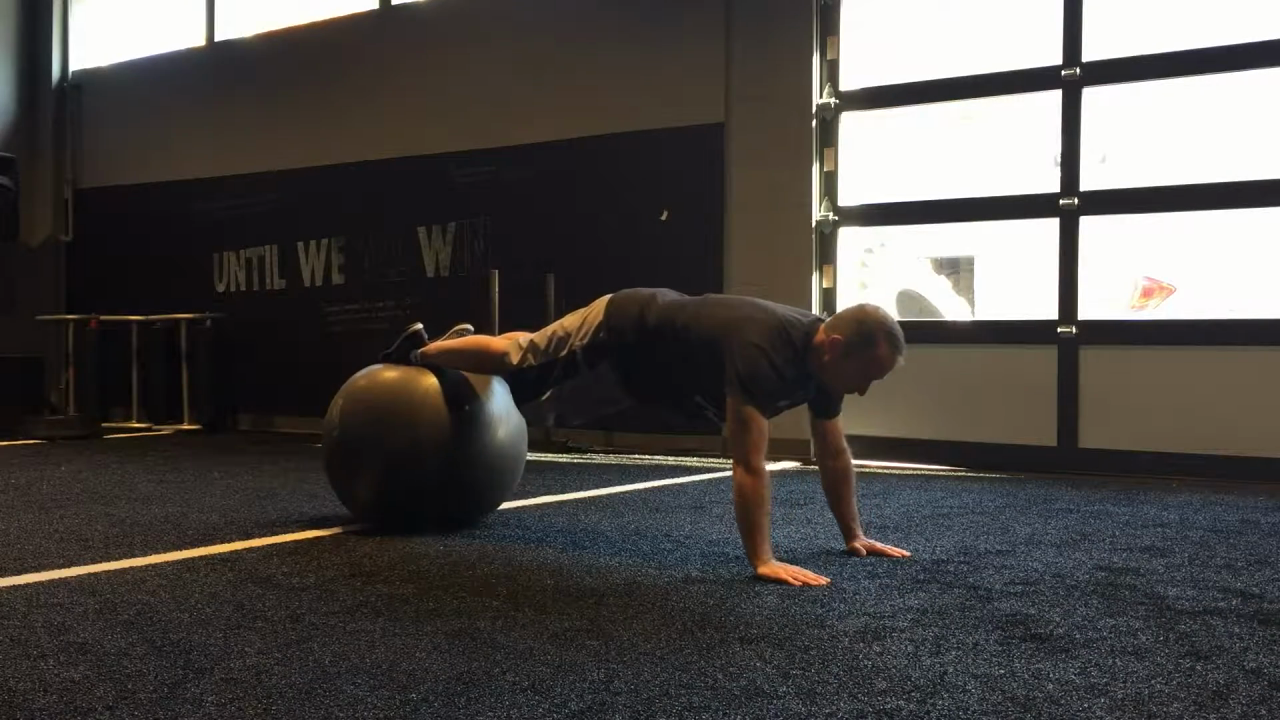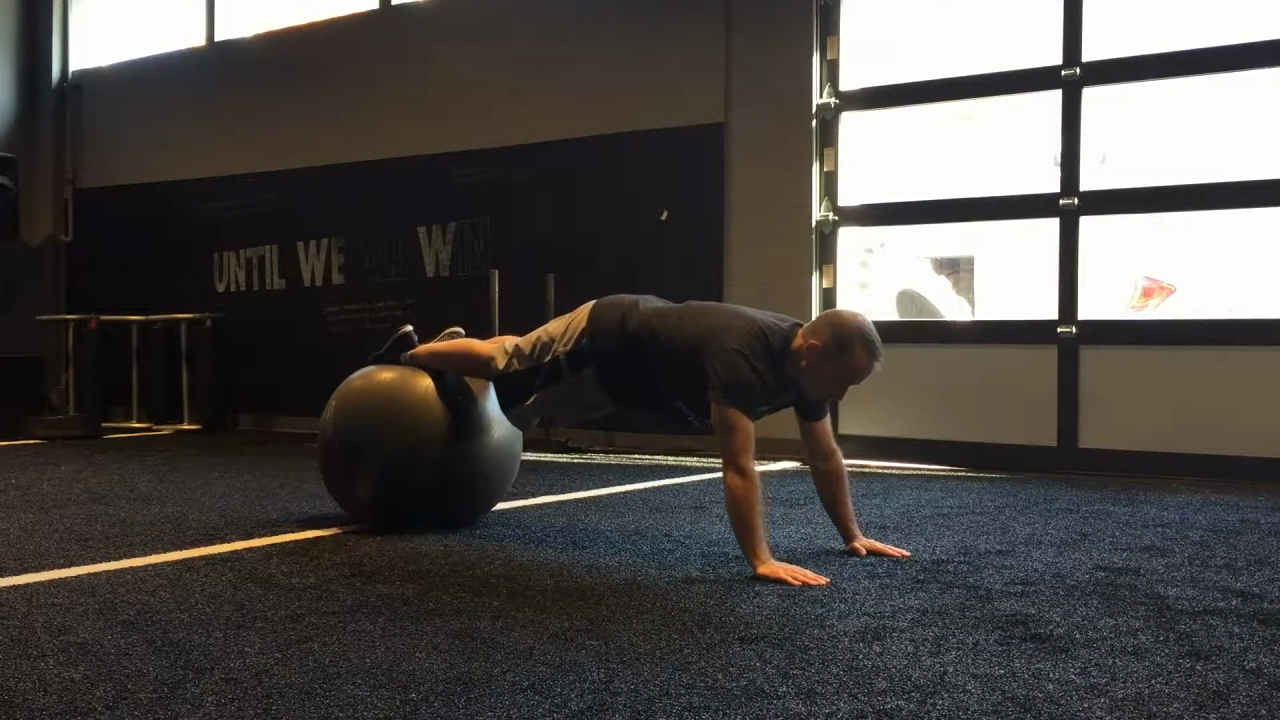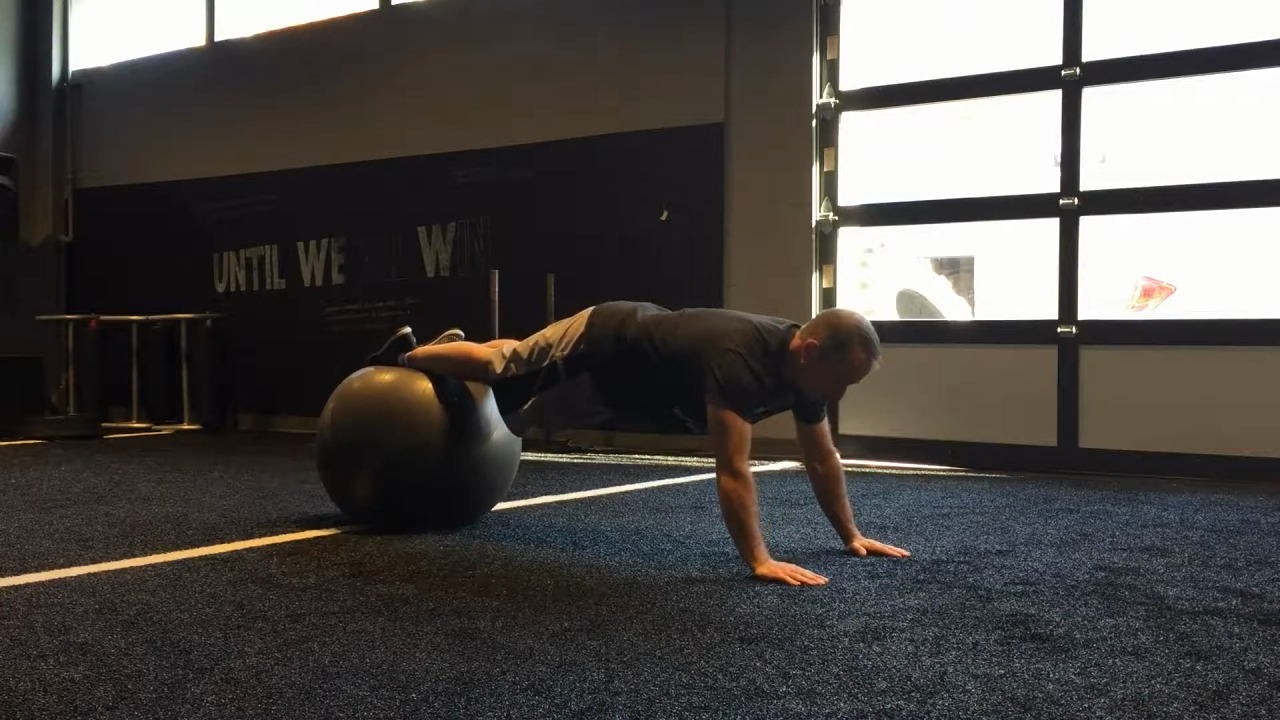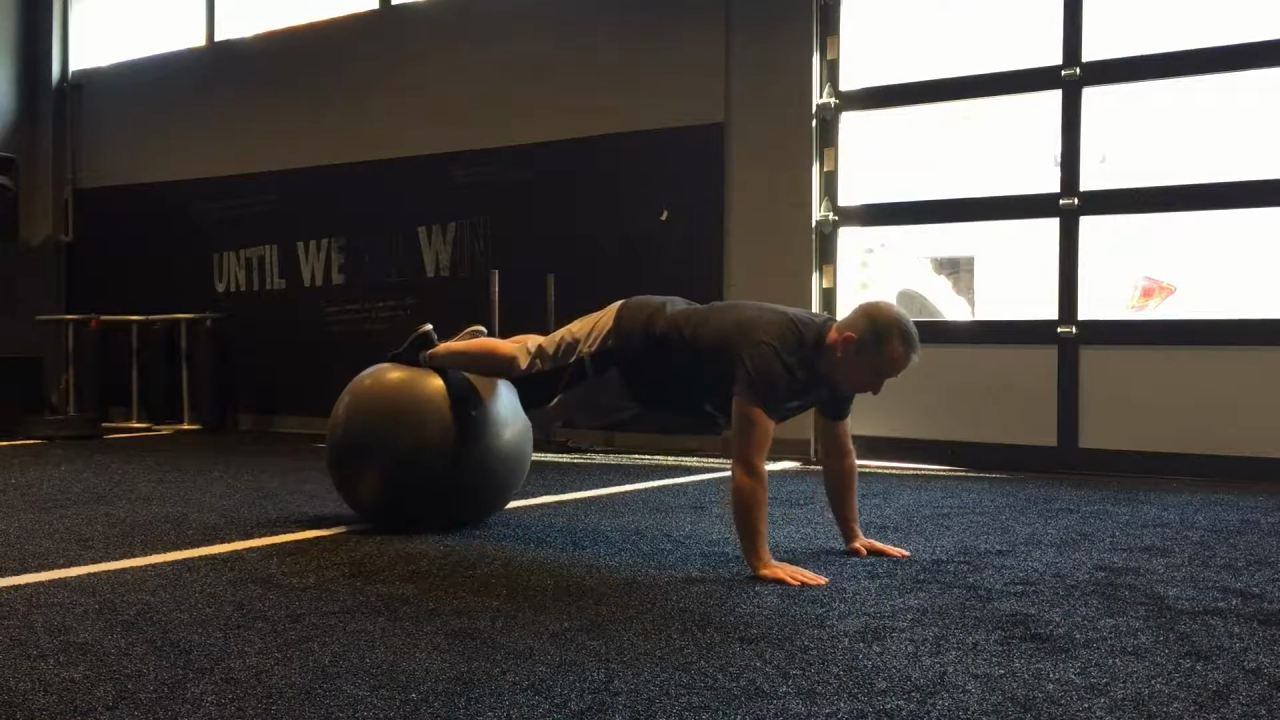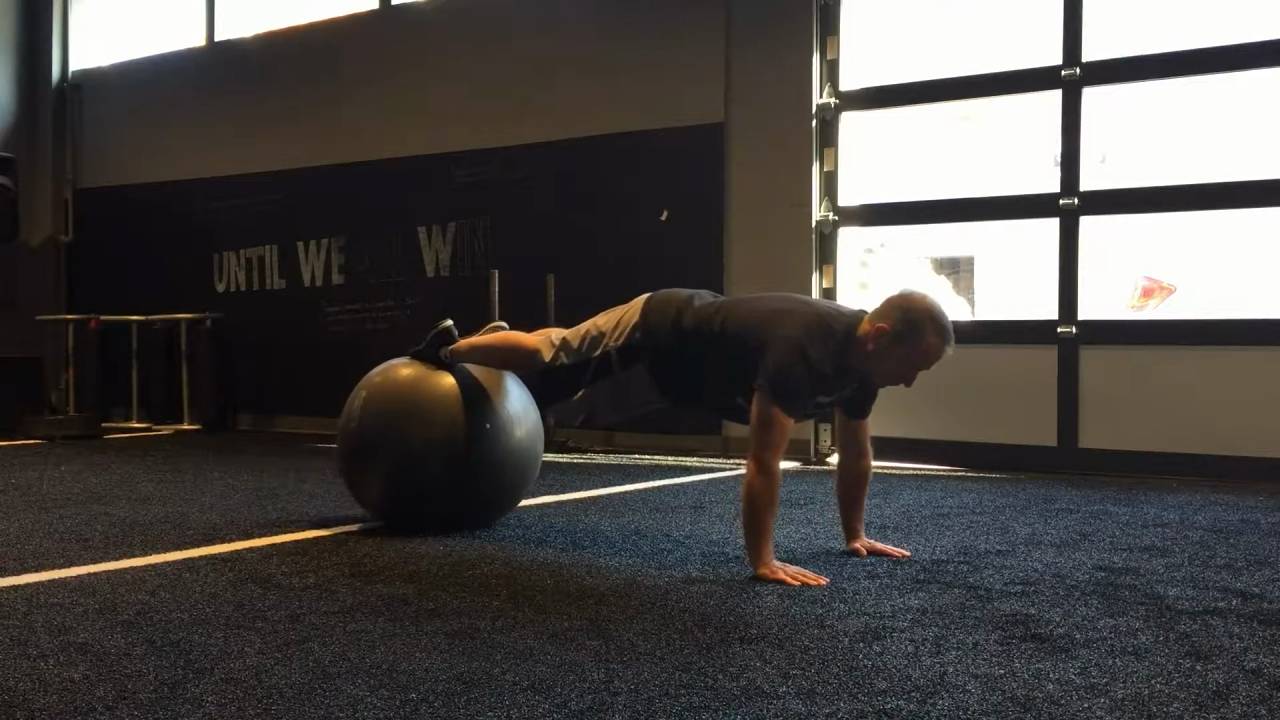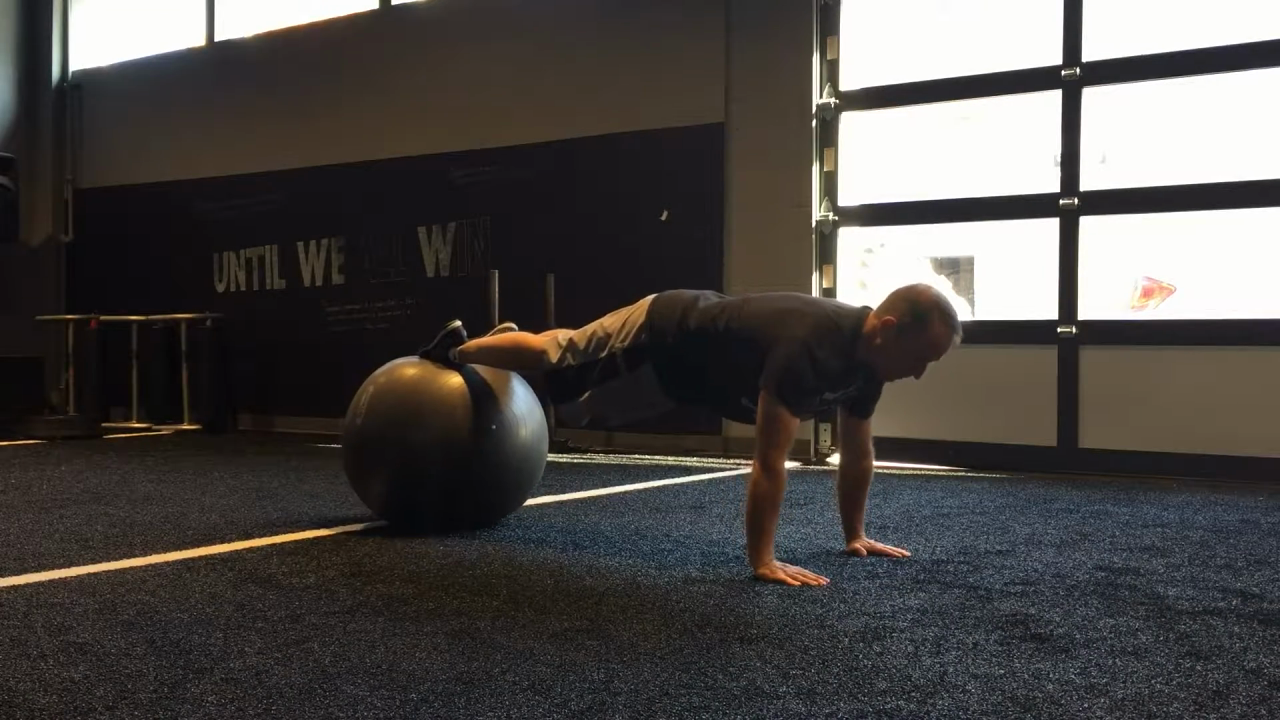
dt=0.5s
person 1, frame 1
left shoulder: (822, 356)
right shoulder: (764, 351)
left elbow: (833, 453)
right elbow: (749, 463)
left wrist: (854, 535)
right wrist: (762, 560)
left hip: (658, 321)
right hip: (617, 335)
left knee: (531, 355)
right knee: (514, 362)
left ankle: (465, 337)
right ankle: (420, 349)
person 1, frame 2
left shoulder: (806, 362)
right shoulder: (744, 356)
left elbow: (825, 456)
right elbow: (738, 465)
left wrist: (853, 535)
right wrist: (761, 560)
left hip: (641, 325)
right hip: (600, 342)
left knee: (515, 358)
right knee: (504, 367)
left ankle: (453, 340)
right ankle: (412, 350)
person 1, frame 3
left shoulder: (804, 365)
right shoulder: (741, 358)
left elbow: (821, 456)
right elbow: (732, 467)
left wrist: (850, 535)
right wrist: (759, 560)
left hip: (638, 335)
right hip: (598, 350)
left knee: (510, 364)
right knee: (500, 369)
left ankle: (453, 343)
right ankle: (409, 352)
person 1, frame 4
left shoulder: (834, 361)
right shoulder: (774, 351)
left elbow: (838, 455)
right elbow: (748, 464)
left wrist: (853, 535)
right wrist: (760, 561)
left hip: (666, 327)
right hip: (627, 343)
left knee: (538, 358)
right knee: (526, 366)
left ankle: (474, 338)
right ankle: (430, 349)
person 1, frame 5
left shoulder: (862, 357)
right shoulder: (803, 346)
left elbow: (855, 454)
right elbow: (763, 461)
left wrist: (855, 535)
right wrist: (762, 561)
left hip: (693, 323)
right hip: (652, 337)
left knee: (560, 353)
right knee: (546, 357)
left ankle: (486, 335)
right ankle: (449, 347)
person 1, frame 6
left shoulder: (867, 357)
right shoulder: (809, 344)
left elbow: (857, 453)
right elbow: (769, 460)
left wrist: (855, 535)
right wrist: (762, 560)
left hip: (689, 345)
right hip: (658, 339)
left knee: (567, 353)
right knee: (554, 360)
left ankle: (504, 335)
right ankle: (458, 347)
